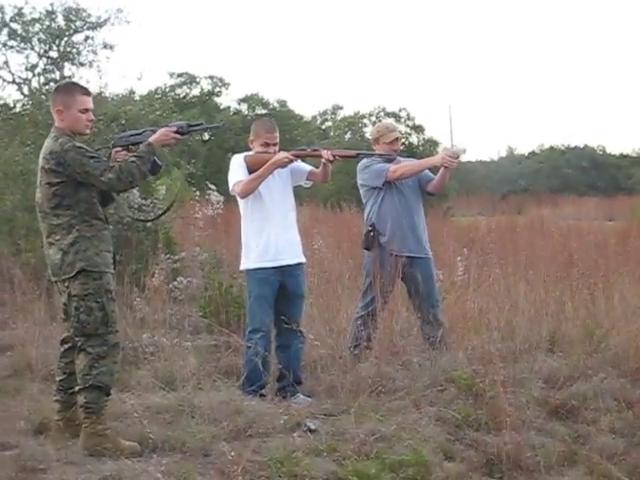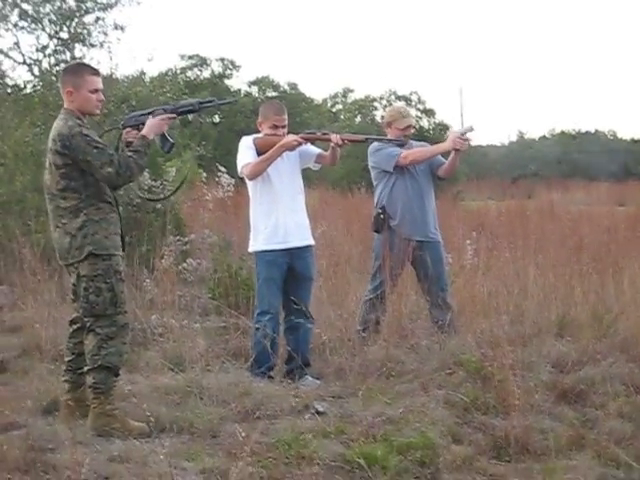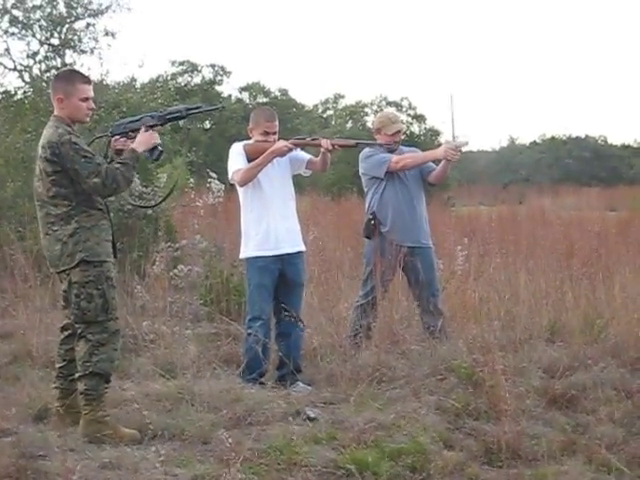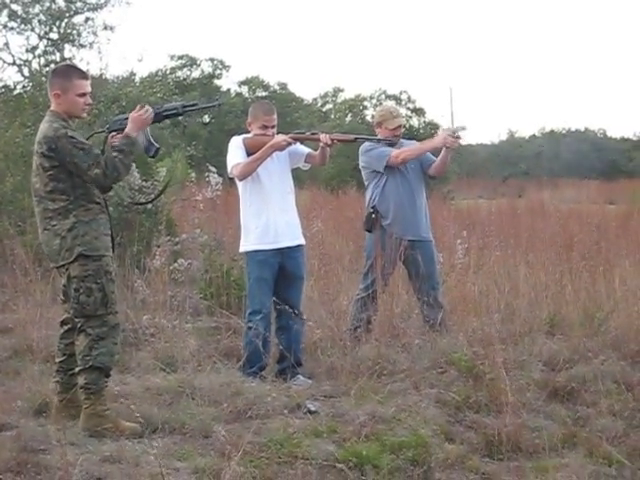
dt=0.3s
person 1, frame 1
left shoulder: (59, 148)
right shoulder: (65, 149)
left elbow: (97, 196)
right elbow: (119, 179)
left wrist: (113, 165)
right wrist: (151, 145)
left hip: (71, 260)
right hip: (84, 259)
left knee: (77, 338)
right knee: (101, 341)
left ankle: (66, 418)
right ankle: (94, 430)
person 1, frame 2
left shoulder: (66, 130)
right shoulder: (72, 131)
left elbow: (104, 177)
right elbow: (118, 172)
left wrist: (126, 147)
right wrist: (146, 137)
left hip: (82, 241)
right hip: (94, 242)
left knee: (86, 320)
right knee: (110, 322)
left ankle: (75, 399)
right ankle: (102, 411)
person 1, frame 3
left shoulder: (57, 137)
right shoulder: (63, 139)
left elbow: (92, 183)
right elbow: (105, 184)
left wrist: (115, 156)
right wrist: (135, 150)
left hip: (73, 248)
right hip: (84, 248)
left knee: (77, 326)
right knee: (100, 329)
left ankle: (66, 406)
right ankle: (93, 417)
person 1, frame 4
left shoulder: (55, 131)
right shoulder: (59, 134)
left elbow: (92, 179)
right elbow: (106, 173)
left wrist: (111, 150)
right wrist: (131, 133)
left hip: (72, 242)
right hip: (84, 243)
left knee: (77, 320)
right knee: (101, 323)
left ankle: (67, 400)
right ankle: (94, 411)
person 2, frame 1
left shoulder: (287, 162)
right shoulder: (240, 161)
left elbow: (320, 178)
right elbow: (241, 191)
left wrist: (326, 164)
right wrist: (271, 165)
left hip: (292, 258)
right hip: (260, 261)
left knee: (291, 328)
right knee: (259, 329)
left ankle: (289, 387)
right ankle: (252, 391)
person 2, frame 2
left shoulder: (296, 145)
right shoulder: (249, 143)
left elbow: (328, 161)
right elbow: (250, 172)
left wrist: (335, 147)
right wrist: (280, 146)
left hip: (301, 241)
right hip: (268, 243)
left knee: (300, 311)
right knee: (268, 311)
left ankle: (297, 369)
right ankle: (261, 373)
person 2, frame 3
left shoulder: (286, 151)
right shoulder: (240, 150)
left elbow: (319, 167)
right elbow: (241, 179)
left wrist: (325, 152)
right wrist: (271, 153)
left hip: (292, 247)
right hip: (260, 250)
left knee: (291, 317)
right knee: (259, 317)
left ankle: (289, 375)
right ankle: (252, 379)
person 2, frame 4
left shoulder: (285, 144)
right shoulder: (239, 143)
left elbow: (318, 161)
right elbow: (240, 173)
left wrist: (324, 147)
right wrist: (270, 147)
left hip: (292, 241)
right hip: (259, 243)
left knee: (291, 310)
right knee: (259, 311)
left ankle: (289, 369)
right ankle: (252, 373)
person 3, frame 1
left shoulder: (412, 164)
right shoulder: (367, 167)
left elbow: (434, 187)
right elbow: (395, 173)
left wrist: (445, 168)
right wrist: (434, 160)
left hip: (417, 248)
right hip: (383, 247)
left knee: (429, 303)
right knee: (371, 304)
left ankle: (440, 352)
right ankle: (356, 353)
person 3, frame 2
left shoulder: (423, 148)
right shoulder: (378, 150)
left elbow: (444, 172)
right elbow: (407, 159)
left wrist: (456, 152)
right wrist: (445, 146)
left hip: (427, 231)
right hip: (393, 231)
left knee: (438, 287)
right knee: (380, 287)
left ankle: (448, 335)
right ankle: (365, 337)
person 3, frame 3
left shoulder: (413, 153)
right shoulder: (369, 156)
left elbow: (434, 178)
right elbow: (398, 164)
left wrist: (447, 160)
right wrist: (436, 153)
left hip: (418, 237)
right hip: (384, 237)
left knee: (429, 293)
right knee: (371, 293)
left ankle: (440, 341)
right ankle: (356, 342)
person 3, frame 4
left shoulder: (414, 147)
right shoulder: (369, 150)
left elbow: (435, 170)
right elbow: (398, 158)
left wrist: (447, 150)
right wrist: (435, 142)
left hip: (419, 230)
right hip: (385, 230)
left knee: (430, 286)
right knee: (371, 286)
right ankle: (356, 336)
